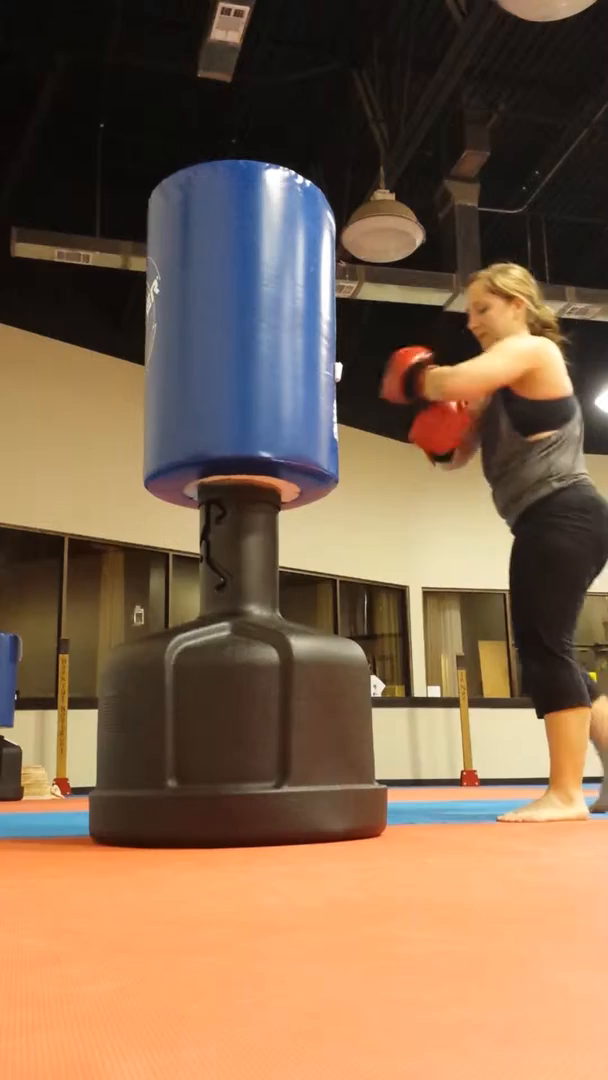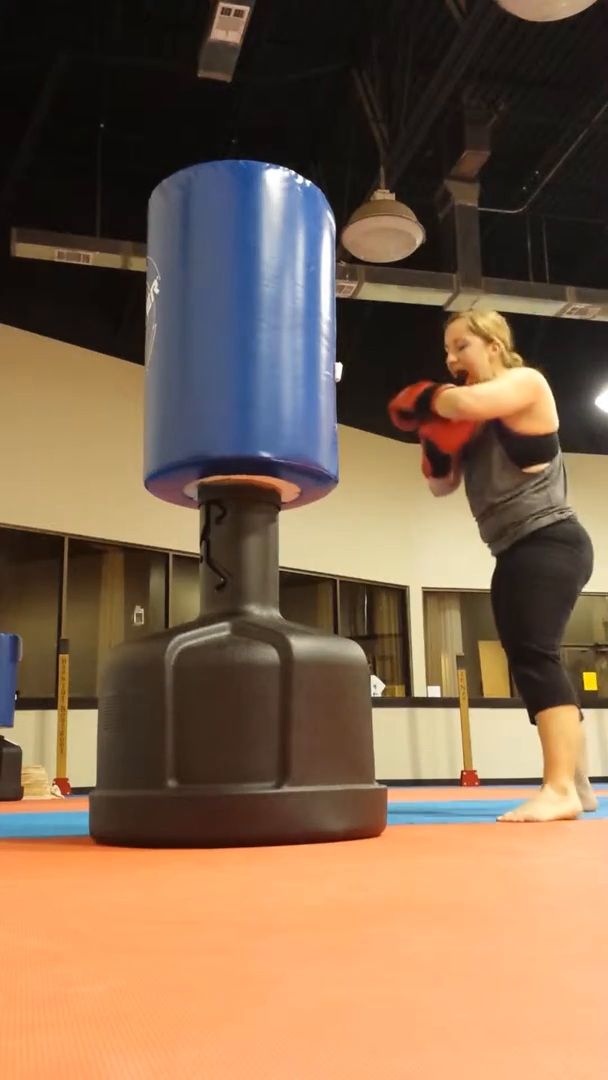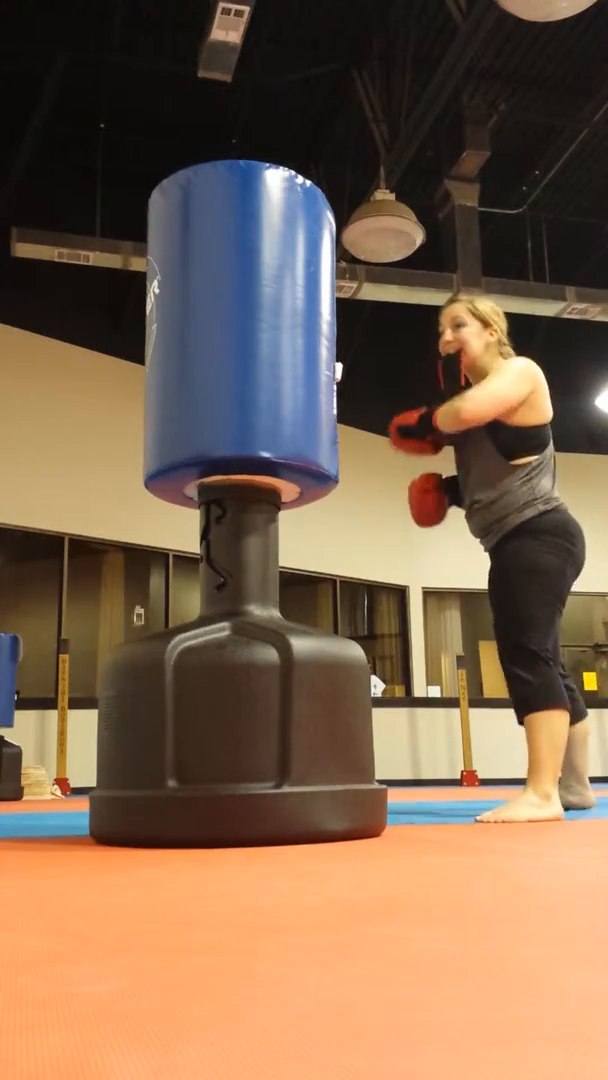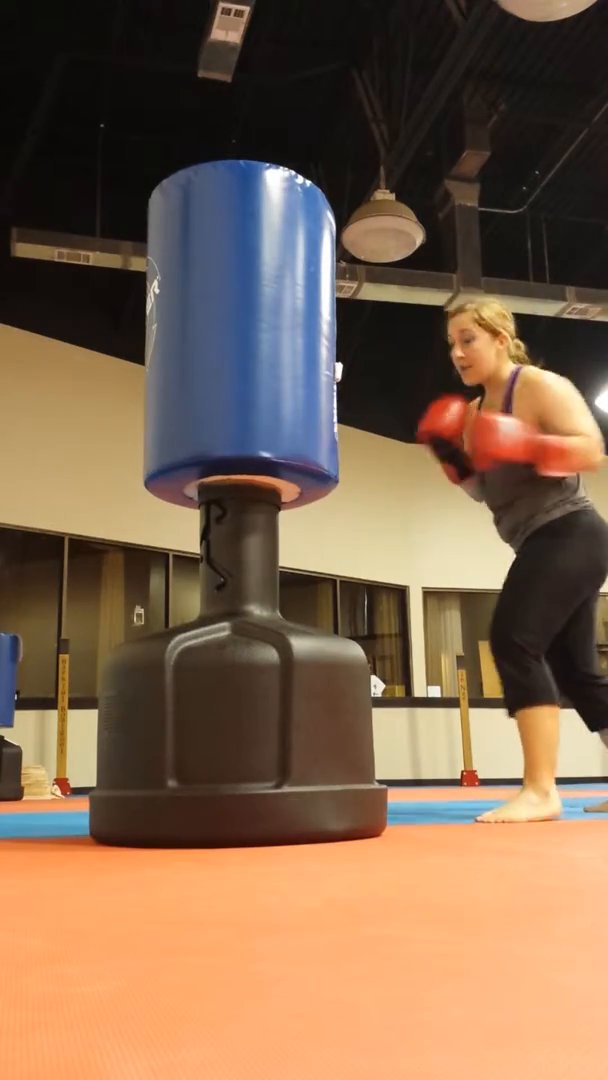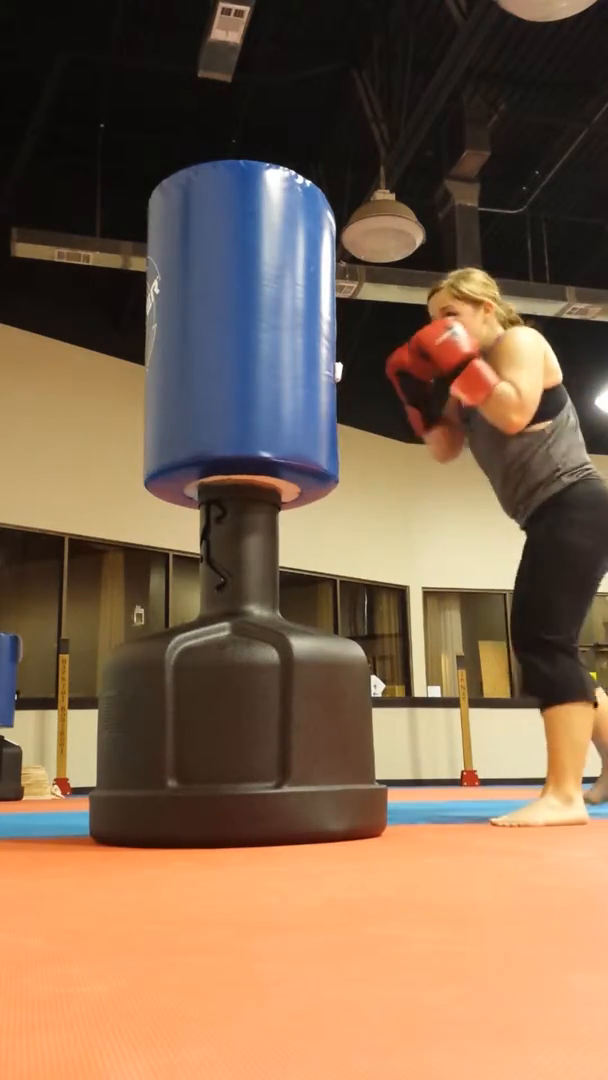
dt=0.5s
person 1, frame 1
left shoulder: (530, 349)
right shoulder: (501, 378)
left elbow: (453, 383)
right elbow: (461, 451)
left wrist: (414, 376)
left hip: (562, 520)
right hip: (560, 524)
left knee: (543, 649)
right knee: (548, 650)
person 1, frame 2
left shoulder: (526, 383)
right shoulder: (474, 421)
left elbow: (465, 402)
right elbow: (440, 484)
left wrist: (427, 397)
left hip: (549, 545)
right hip: (519, 552)
left knee: (534, 656)
right knee: (537, 661)
left ankle: (559, 789)
right ankle: (577, 787)
person 1, frame 3
left shoulder: (519, 371)
right shoulder: (475, 391)
left elbow: (469, 410)
left wrist: (422, 424)
right wrist: (448, 491)
left hip: (540, 537)
right hip: (513, 545)
left knee: (527, 653)
right knee: (542, 661)
left ankle: (542, 793)
right ankle: (577, 784)
person 1, frame 4
left shoulder: (540, 385)
right shoulder: (475, 411)
right elbow: (480, 488)
left wrist: (529, 447)
right wrist: (449, 452)
right hip: (546, 547)
left knee: (514, 645)
left ankle: (540, 790)
person 1, frame 5
left shoulder: (521, 342)
right shoulder: (473, 373)
left elbow: (513, 413)
right elbow: (444, 449)
left wrist: (459, 366)
right wrist: (418, 397)
left knee: (540, 639)
right knee: (553, 648)
left ankle: (562, 794)
